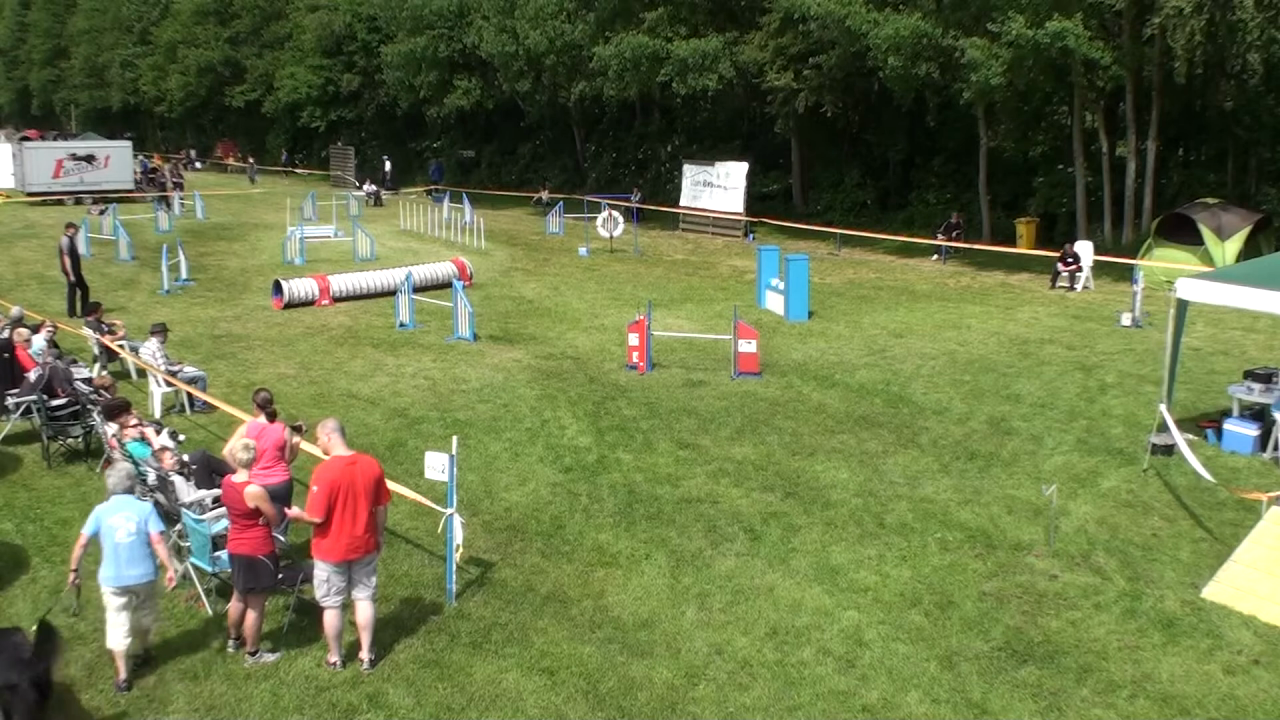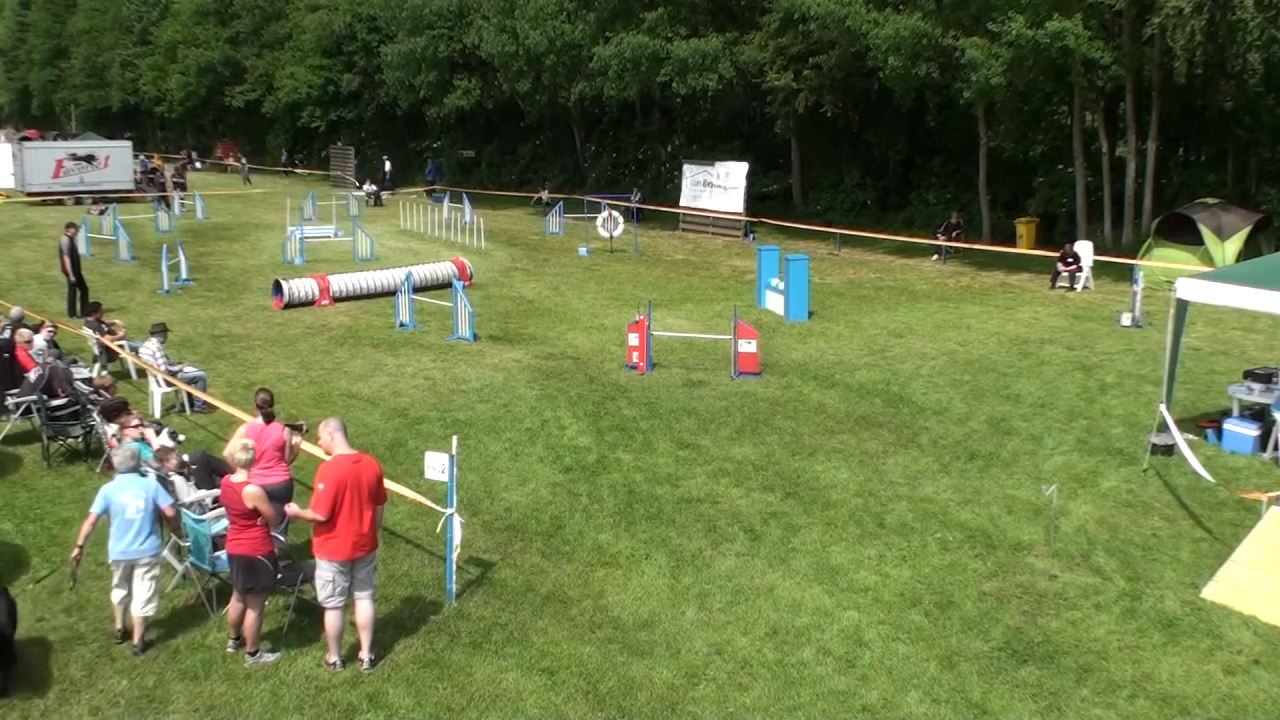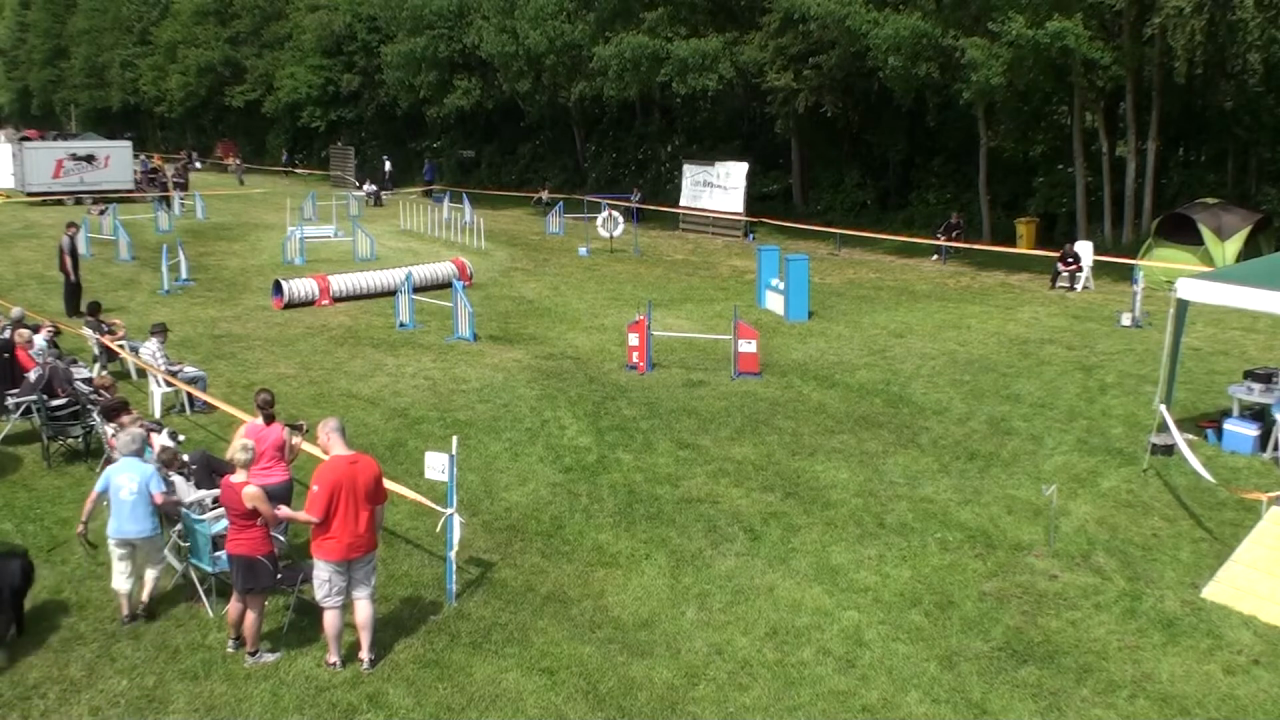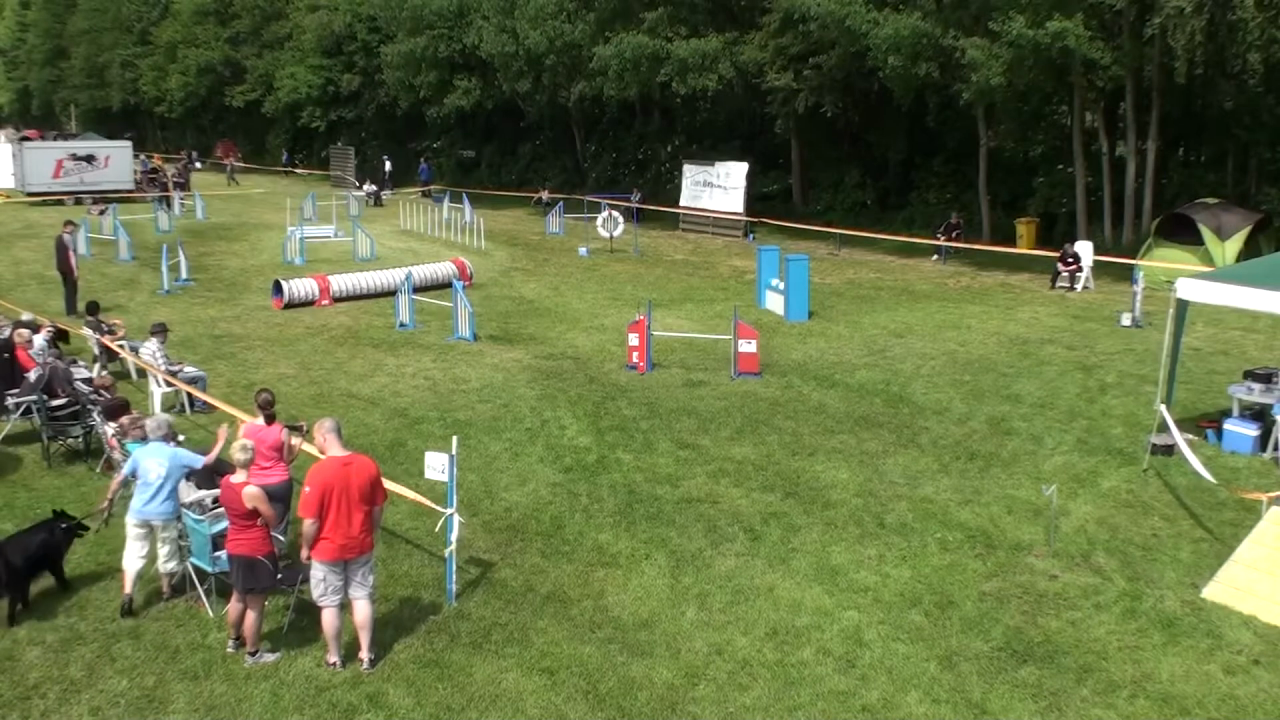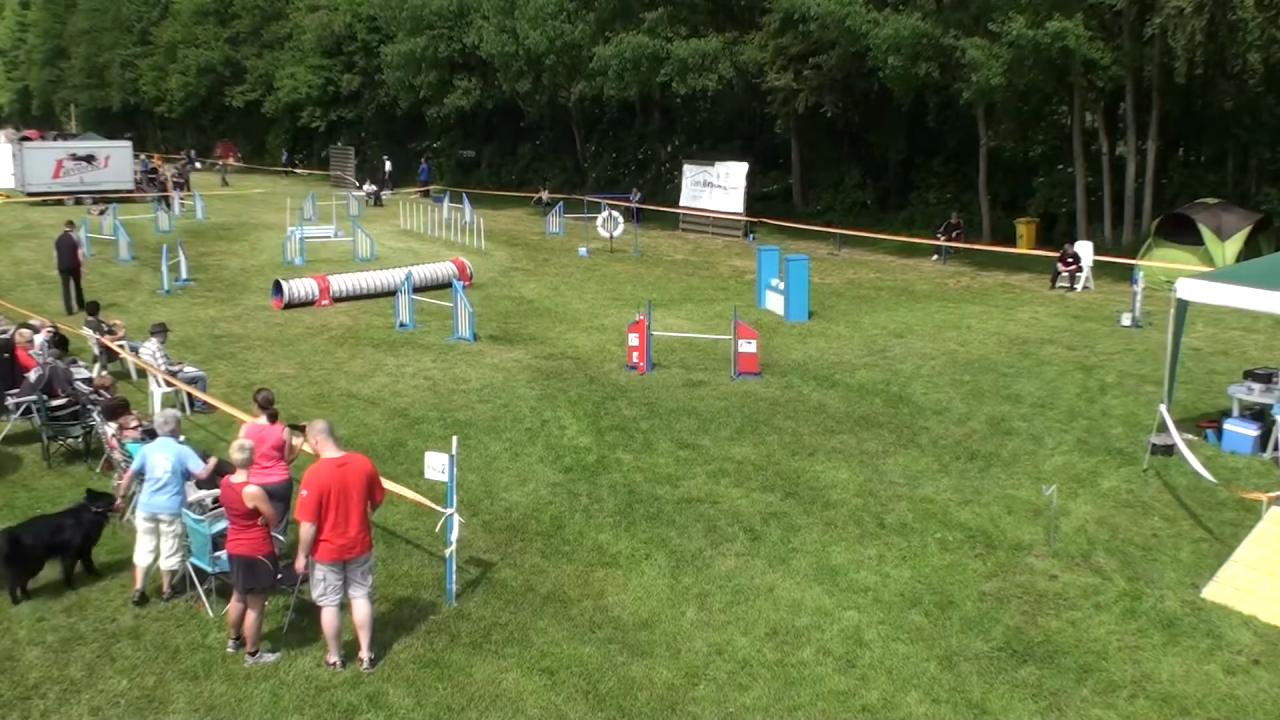
dt=0.5s
person 1, frame 1
left shoulder: (324, 471)
right shoulder: (371, 464)
left elbow: (316, 517)
right elbow: (381, 507)
left wrist: (298, 515)
right wrist: (379, 536)
left hip: (331, 550)
right hip: (364, 545)
left knee: (331, 604)
right knee: (364, 598)
left ankle: (335, 657)
right ankle: (366, 655)
person 1, frame 2
left shoulder: (330, 469)
right shoulder: (372, 464)
left elbow: (320, 515)
right elbow: (379, 507)
left wrist: (297, 512)
left hip: (334, 548)
right hip: (364, 545)
left knee: (333, 604)
right knee: (364, 598)
left ankle: (335, 657)
right ankle: (366, 655)
person 1, frame 3
left shoulder: (326, 471)
right shoulder: (370, 464)
left elbow: (315, 517)
right elbow: (379, 507)
left wrist: (290, 515)
right wrist: (374, 535)
left hip: (332, 549)
right hip: (363, 545)
left knee: (332, 604)
right knee: (363, 598)
left ankle: (334, 657)
right ankle: (366, 655)
person 1, frame 4
left shoulder: (319, 471)
right shoulder: (368, 465)
left elbow: (310, 520)
right elbow: (378, 508)
left wrist: (305, 547)
left hip: (328, 549)
right hip: (360, 546)
left knee: (329, 604)
right knee: (362, 598)
left ankle: (334, 657)
right ankle: (366, 655)
person 1, frame 5
left shoulder: (314, 474)
right shoulder: (363, 463)
left elbow: (308, 523)
right elbow: (377, 501)
left wrist: (301, 556)
left hip: (327, 550)
right hip: (360, 545)
left knee: (329, 603)
right knee: (361, 597)
left ankle: (334, 657)
right ankle: (366, 654)
person 2, frame 1
left shoulder: (226, 482)
right shoulder: (255, 490)
right elbow: (276, 519)
left hip: (235, 547)
right hip: (257, 552)
left knee: (239, 597)
right knee: (255, 606)
left ankle: (233, 640)
right ankle: (252, 654)
person 2, frame 2
left shoulder: (225, 482)
right shoulder: (253, 491)
right elbow: (274, 519)
left hip: (234, 547)
right hip: (256, 552)
left knee: (239, 597)
right knee: (255, 606)
left ankle: (233, 640)
right ankle: (253, 654)
person 2, frame 3
left shoulder: (225, 482)
right shoulder: (252, 491)
right elbow: (273, 519)
left hip: (234, 547)
right hip: (255, 552)
left knee: (238, 596)
right knee: (255, 606)
left ankle: (233, 640)
right ankle: (253, 654)
person 2, frame 4
left shoulder: (225, 483)
right shoulder: (253, 491)
right elbow: (273, 520)
left hip: (234, 547)
right hip: (256, 553)
left knee: (239, 596)
right knee: (255, 605)
left ankle: (233, 640)
right ankle: (253, 654)
person 2, frame 5
left shoulder: (225, 483)
right shoulder: (253, 491)
right elbow: (274, 520)
left hip: (234, 547)
right hip: (256, 552)
left knee: (239, 596)
right knee: (255, 605)
left ankle: (234, 640)
right ankle: (253, 654)
person 3, frame 1
left shoulder: (101, 510)
right shoulder: (146, 508)
left elbow: (82, 543)
right elbow: (157, 540)
left wrist: (74, 570)
right wrist: (169, 567)
left hip: (113, 579)
right hip: (143, 575)
left knee: (118, 626)
right knee: (146, 613)
left ankle: (123, 677)
right ankle: (144, 652)
person 3, frame 2
left shoulder: (108, 489)
right shoulder: (151, 485)
left elbow: (91, 520)
right elbow: (170, 512)
left wrist: (79, 546)
right wrist: (175, 527)
left hip: (119, 552)
right hip: (148, 551)
left knee: (120, 589)
right knee: (143, 595)
left ankle: (119, 629)
right ankle: (138, 641)
person 3, frame 3
left shoulder: (111, 470)
right shoulder: (149, 470)
left elbow: (93, 498)
right elbow: (159, 500)
left wrist: (83, 522)
left hip: (117, 532)
right hip: (145, 530)
left knee: (122, 572)
right knee: (153, 564)
left ankle: (126, 612)
right ankle: (144, 601)
person 3, frame 4
left shoulder: (139, 454)
right shoulder: (177, 454)
left elbow: (119, 479)
right elbow: (207, 461)
left wrist: (109, 500)
right wrist: (220, 441)
left hip: (138, 513)
right hip: (164, 514)
left knee: (134, 555)
right knee: (167, 554)
left ankle: (127, 594)
right ankle: (167, 590)
person 3, frame 5
left shoulder: (146, 449)
right shoulder: (182, 451)
left elbow: (128, 476)
right elbow: (203, 474)
left wrist: (120, 496)
right wrist: (212, 463)
left hip: (146, 507)
right hip: (171, 509)
left knee: (144, 549)
right knee: (170, 551)
left ankle: (138, 591)
right ankle: (166, 591)
